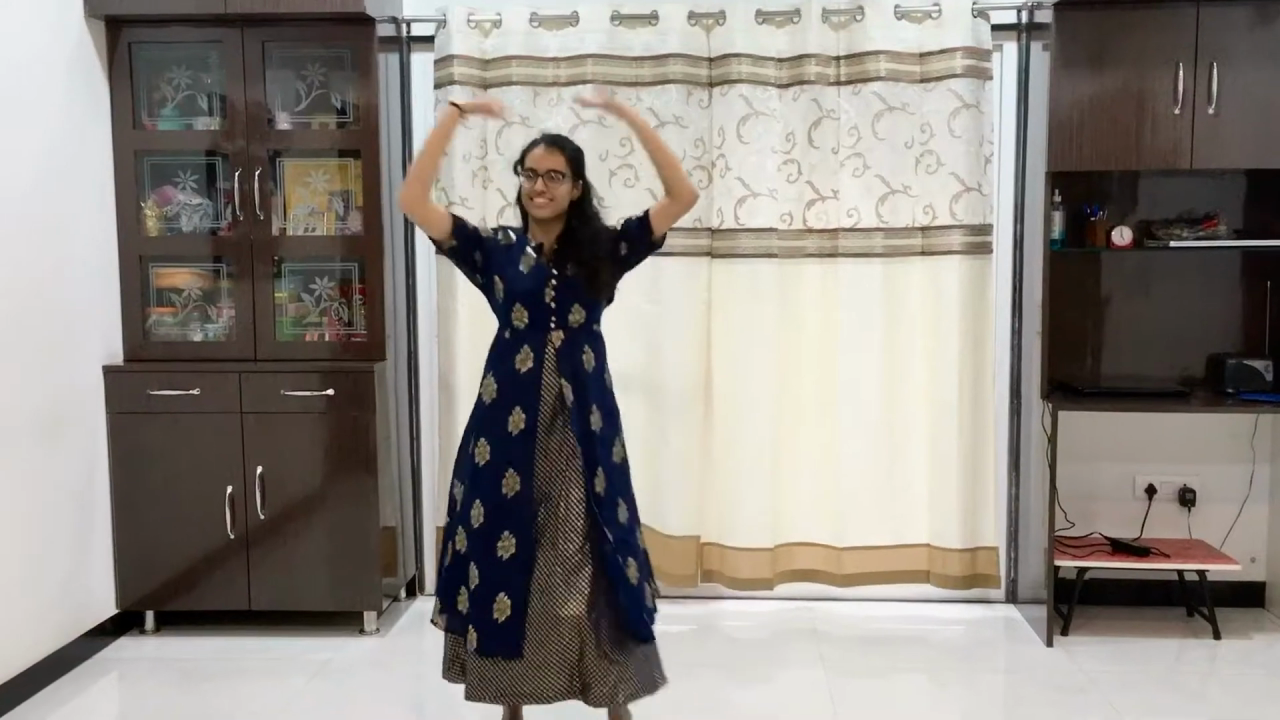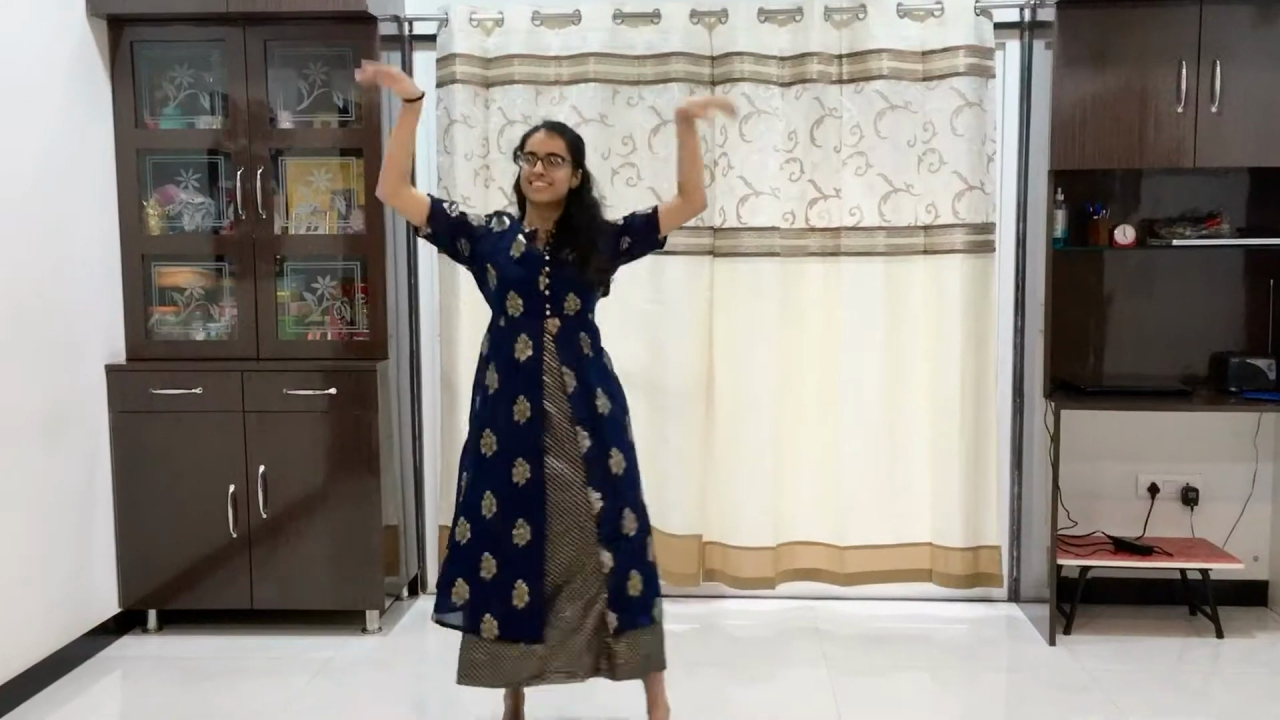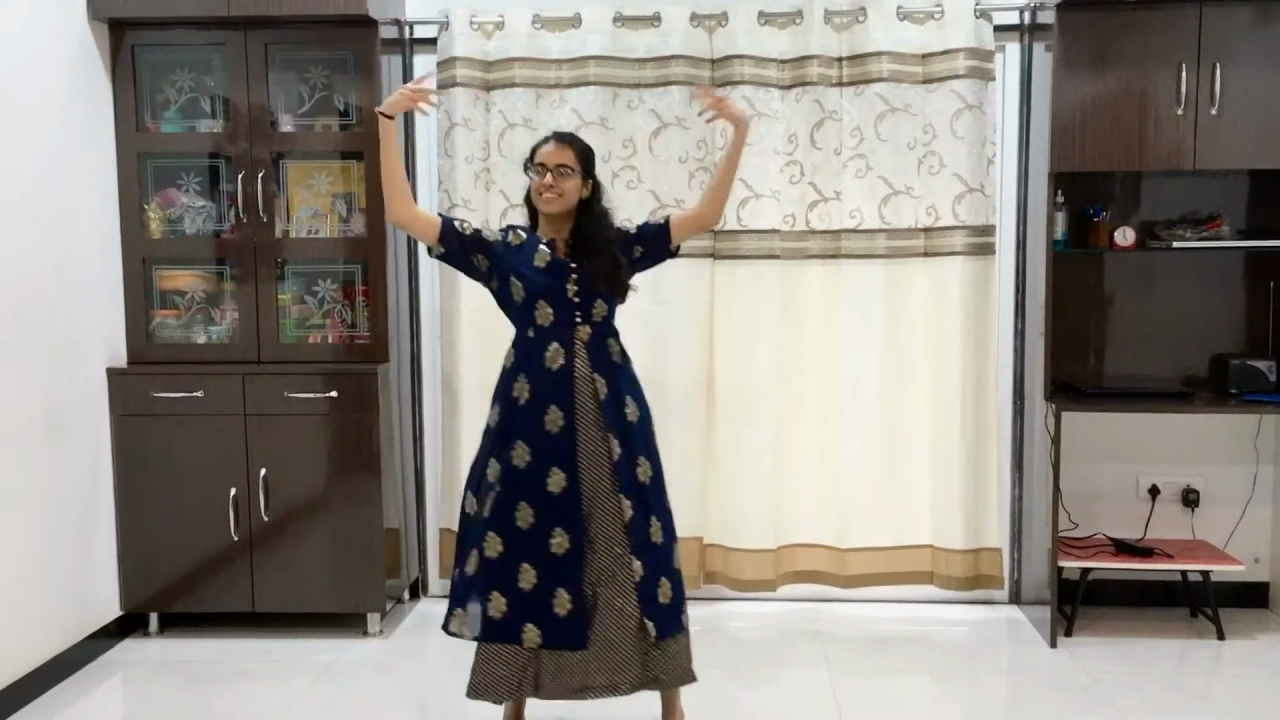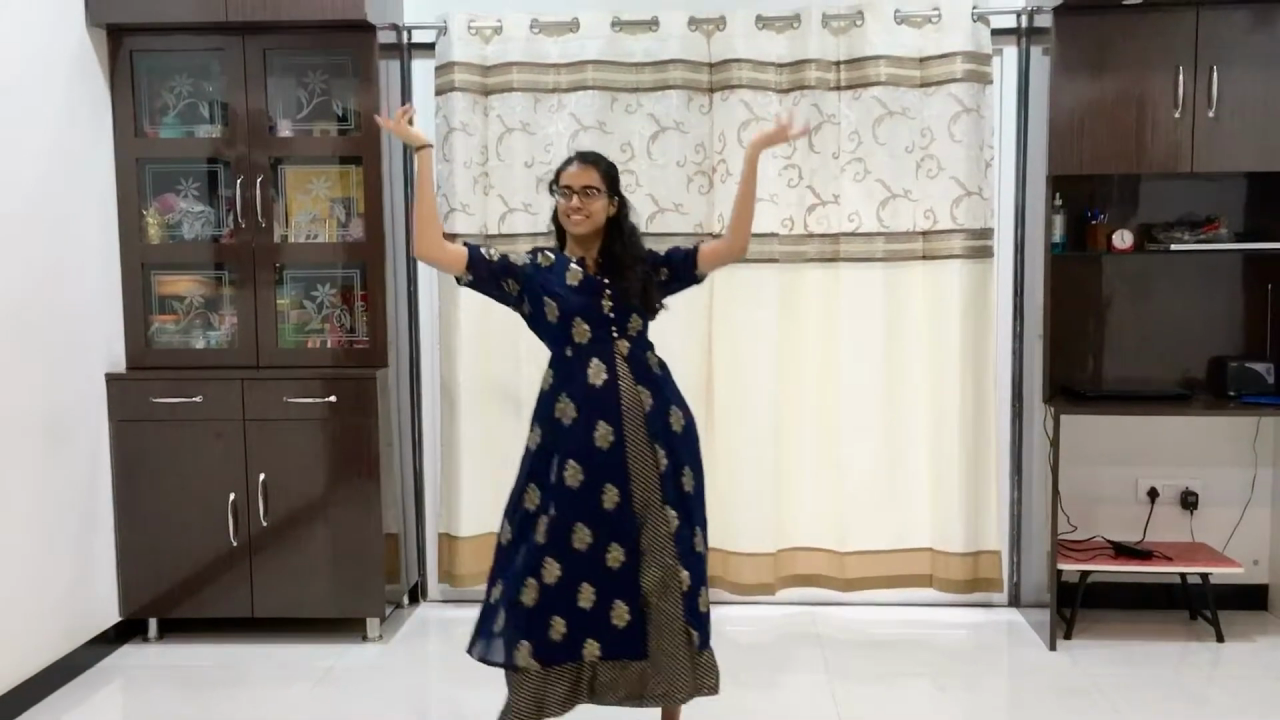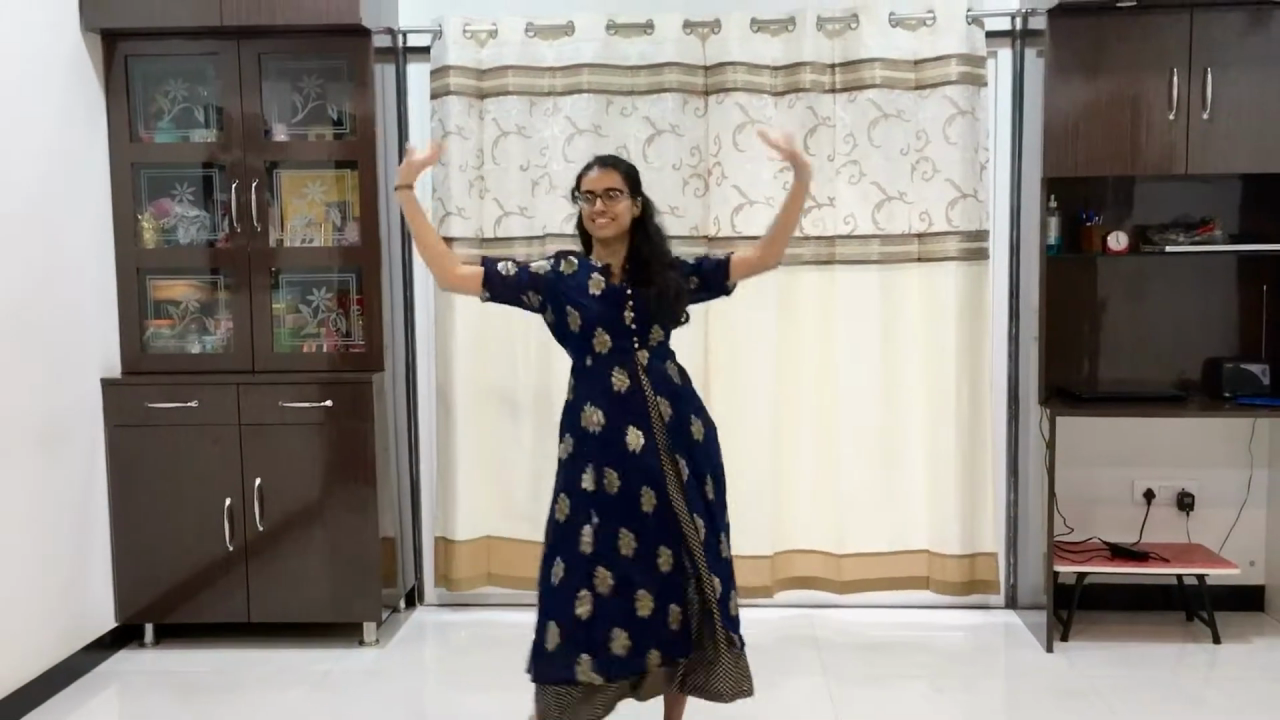
dt=0.2s
person 1, frame 1
left shoulder: (603, 249)
right shoulder: (495, 250)
left elbow: (681, 197)
right elbow: (415, 202)
left wrist: (631, 118)
right wrist: (455, 114)
left hip: (584, 420)
right hip: (508, 420)
left knee: (598, 556)
right knee: (503, 558)
person 1, frame 2
left shoulder: (602, 238)
right shoulder: (487, 235)
left elbow: (690, 203)
right elbow: (395, 190)
left wrist: (686, 128)
right wrist: (403, 105)
left hip: (588, 406)
right hip: (511, 406)
left knee: (611, 544)
right knee: (504, 545)
person 1, frame 3
left shoulder: (616, 248)
right shoulder: (502, 249)
left elbow: (705, 216)
right elbow: (402, 214)
left wrist: (737, 135)
right wrist: (393, 120)
left hip: (613, 414)
right hip: (536, 414)
left knee: (635, 556)
right knee: (522, 555)
person 1, frame 4
left shoulder: (644, 267)
right shoulder: (532, 270)
left elbow: (732, 246)
right elbow: (432, 248)
left wrist: (754, 157)
right wrist: (420, 154)
left hip: (657, 428)
right hip: (576, 429)
left knee: (667, 568)
right knee: (559, 565)
person 1, frame 5
left shoulder: (665, 271)
right shoulder: (558, 275)
left elbow: (764, 259)
right elbow: (453, 277)
left wrist: (798, 182)
right wrist: (410, 195)
left hip: (679, 433)
right hip: (601, 437)
left knee: (687, 571)
right knee: (601, 577)
